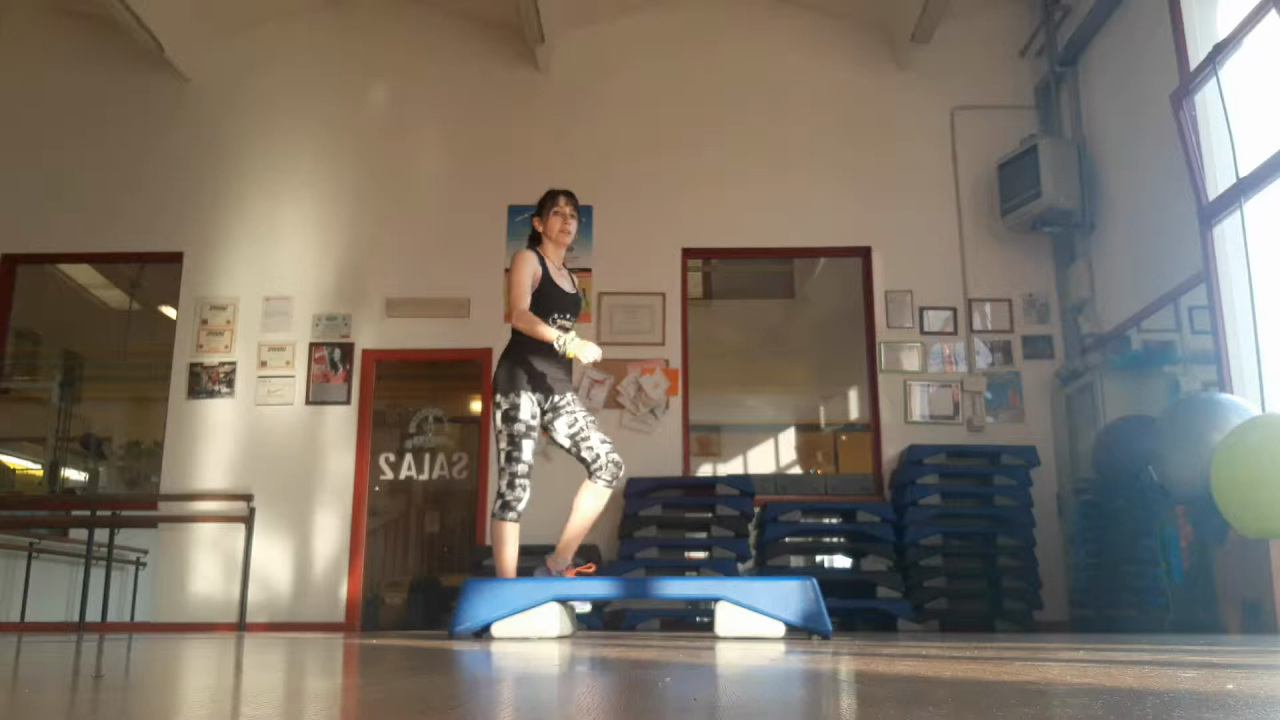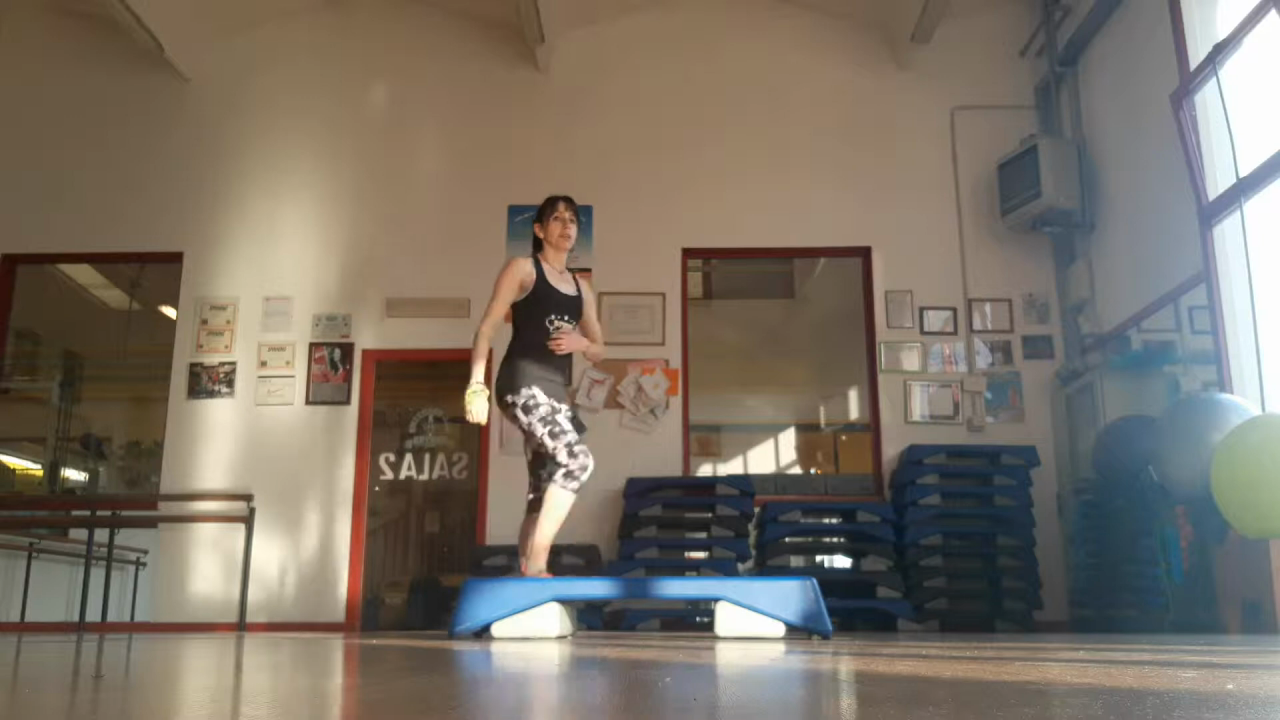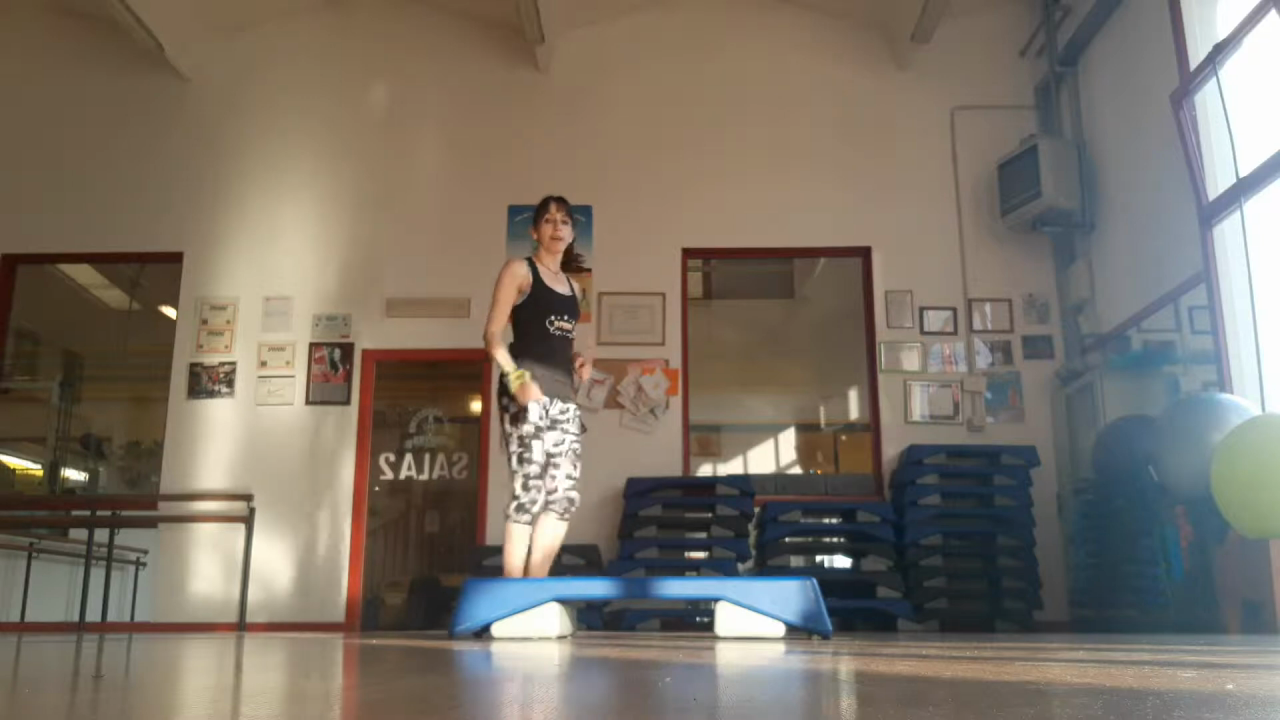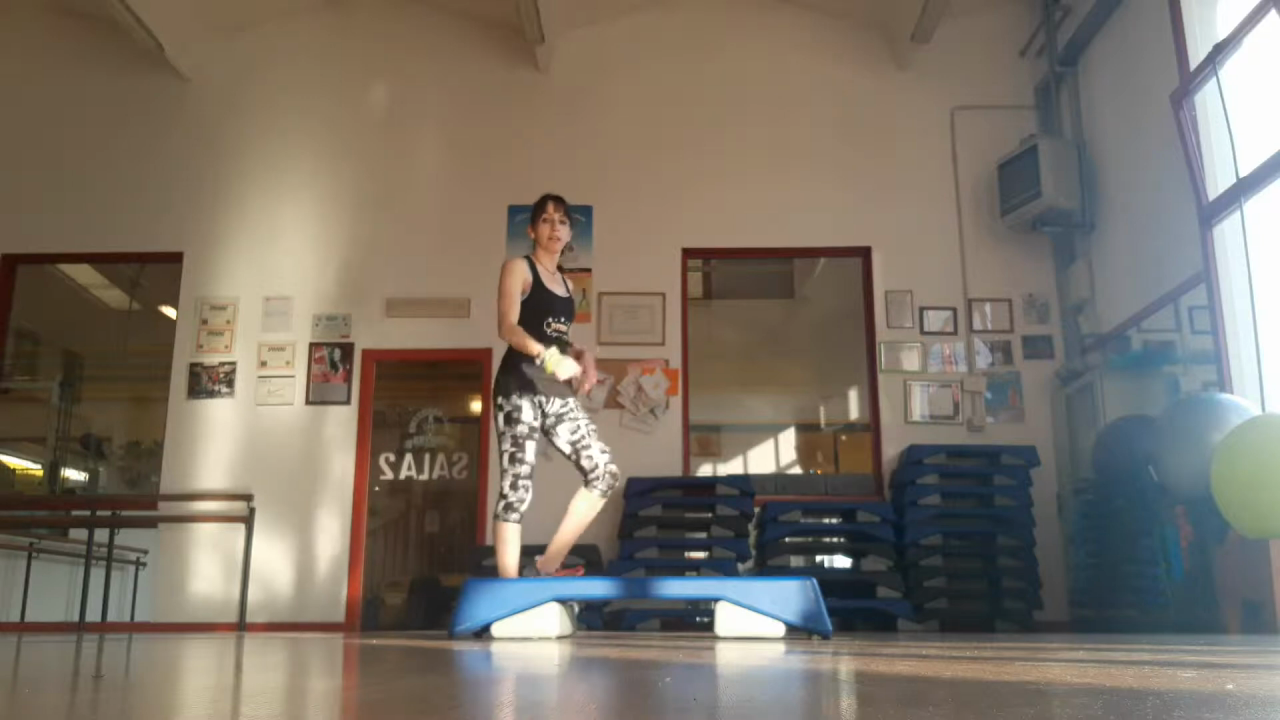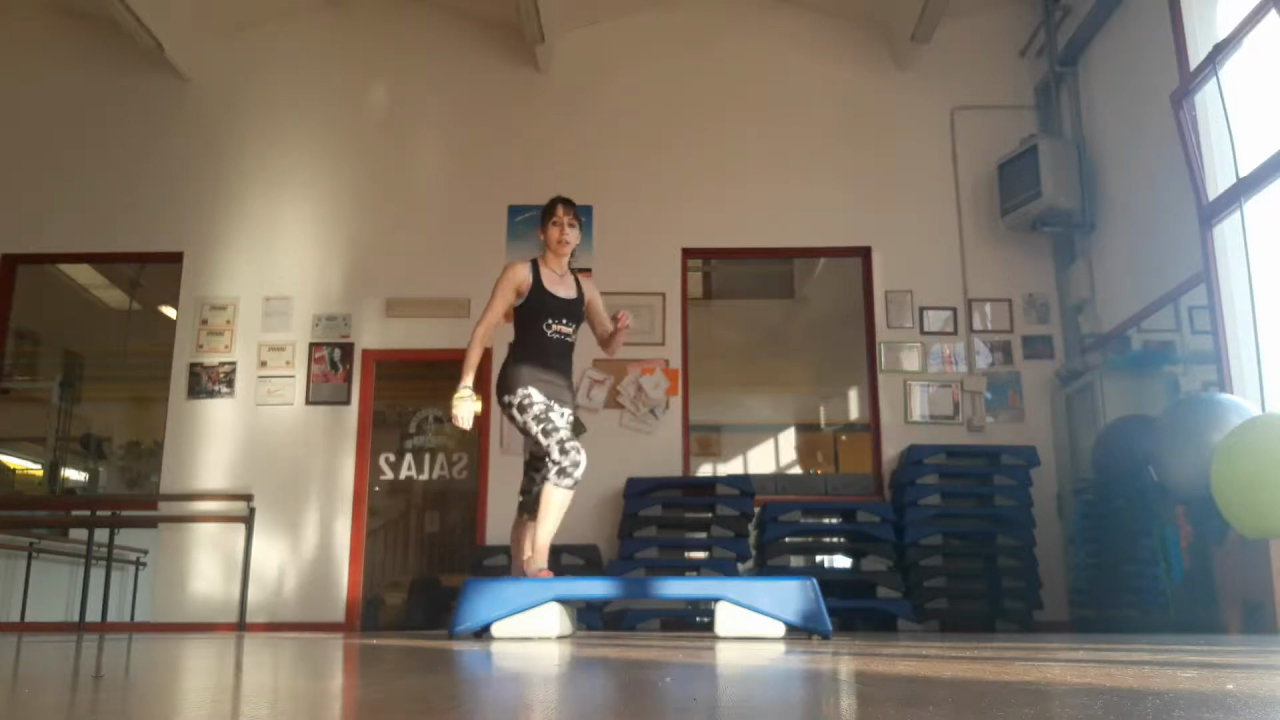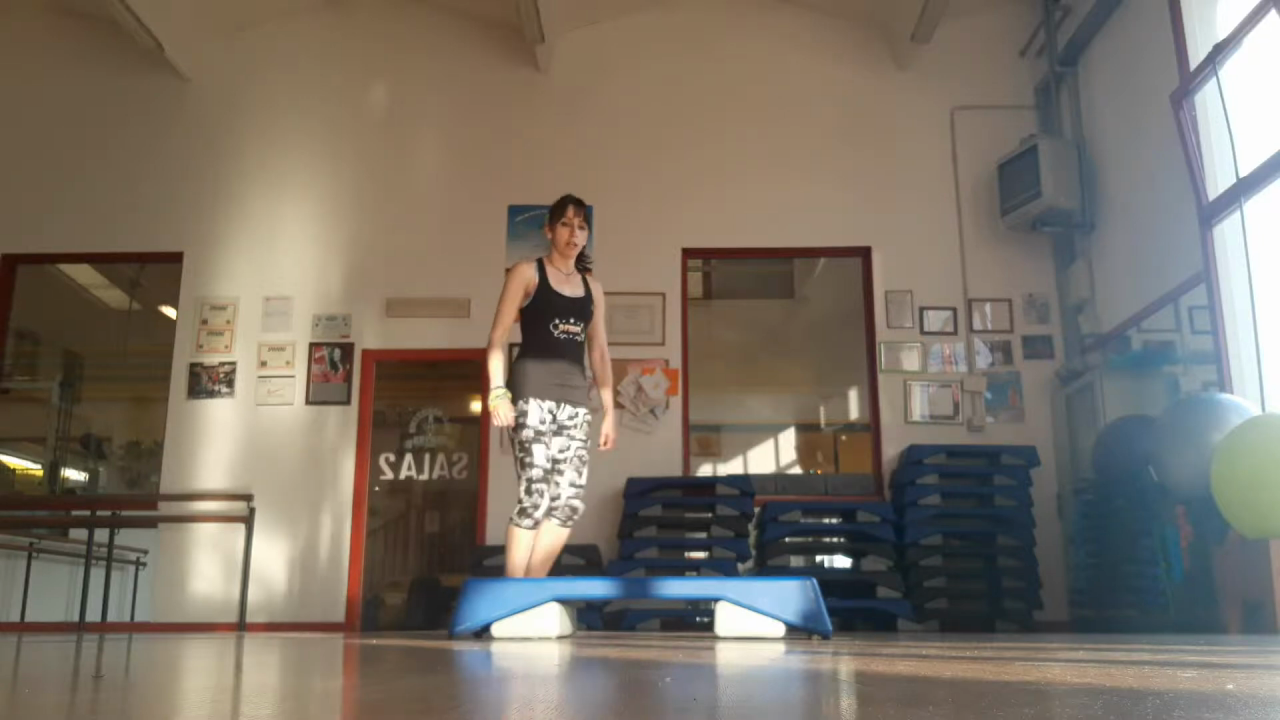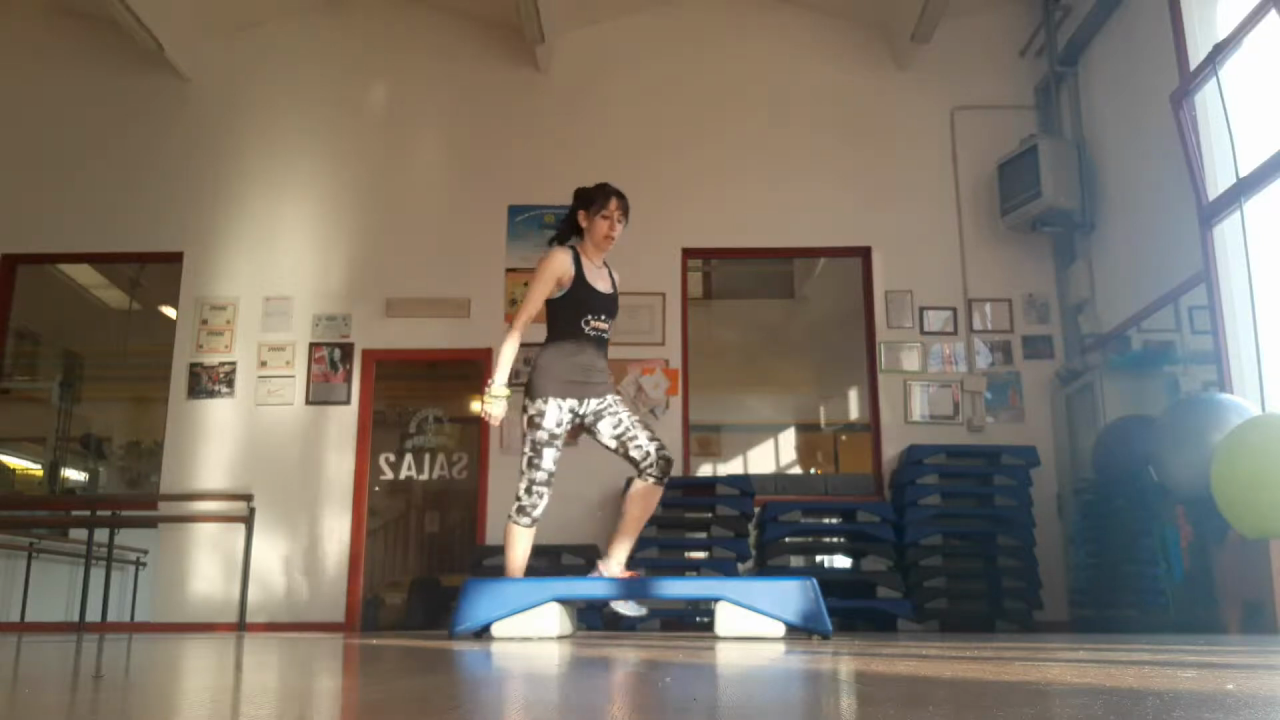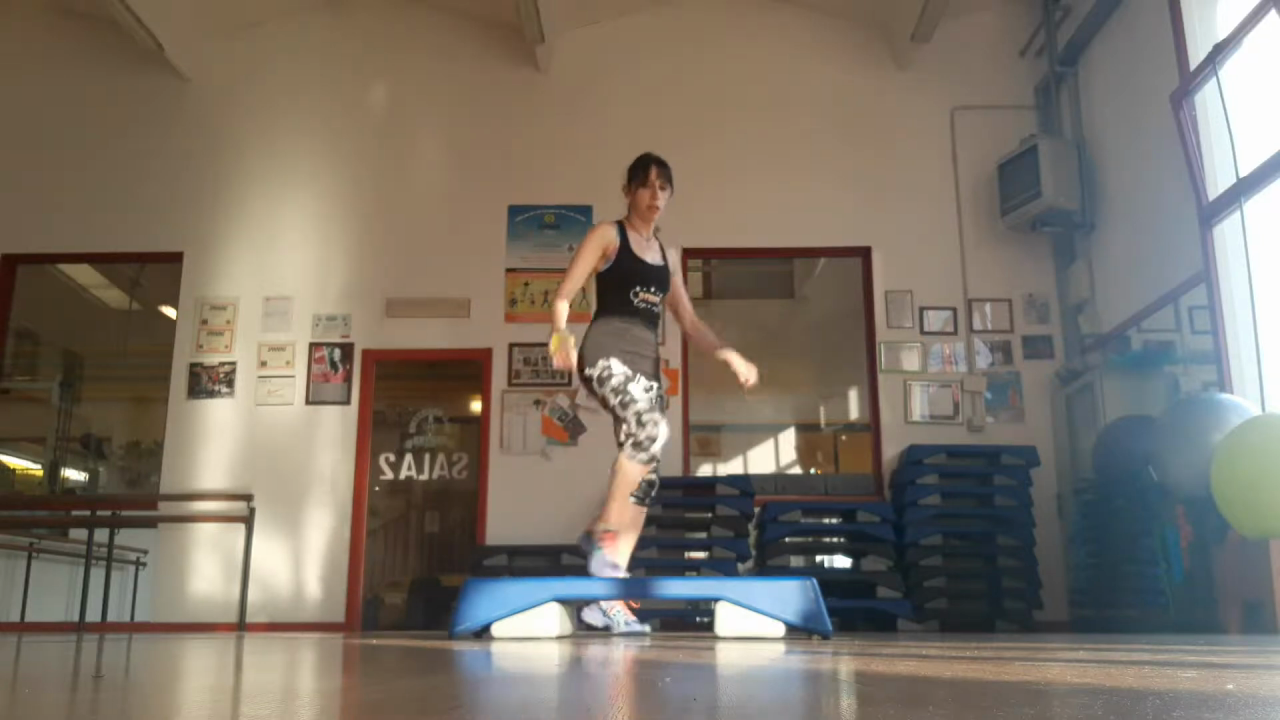
dt=0.3s
person 1, frame 1
left shoulder: (571, 279)
right shoulder: (526, 260)
right elbow: (519, 315)
left wrist: (573, 349)
right wrist: (566, 341)
left hip: (557, 386)
right hip: (520, 382)
left knee: (608, 463)
right knee: (515, 486)
left ankle: (557, 566)
person 1, frame 2
left shoulder: (581, 287)
right shoulder: (522, 268)
left elbow: (598, 350)
right elbow: (487, 327)
left wrist: (580, 343)
right wrist: (476, 385)
left hip: (558, 392)
right hip: (521, 381)
left knee: (545, 492)
right knee: (578, 462)
right ankle: (534, 564)
person 1, frame 3
left shoulder: (571, 286)
right shoulder: (519, 270)
right elbow: (493, 332)
left wrist: (583, 361)
right wrist: (517, 377)
left hip: (562, 393)
right hip: (523, 390)
left knee: (563, 494)
right knee: (528, 492)
person 1, frame 4
left shoulder: (565, 284)
right shoulder: (518, 268)
right elbow: (507, 324)
left wrist: (581, 359)
right wrist: (547, 356)
left hip: (559, 394)
right hip: (523, 388)
left knee: (605, 473)
right knee: (517, 490)
left ankle: (546, 567)
person 1, frame 5
left shoulder: (585, 287)
right shoulder: (520, 273)
left elbow: (608, 345)
right elbow: (482, 332)
left wrist: (620, 328)
right wrist: (465, 389)
left hip: (560, 394)
right hip: (522, 384)
left knee: (534, 494)
right knee: (570, 458)
left ankle: (520, 583)
right ankle: (534, 565)
person 1, frame 6
left shoulder: (592, 288)
right shoulder: (527, 273)
left elbow: (599, 352)
right elbow: (497, 339)
left wrist: (608, 410)
right wrist: (498, 391)
left hip: (574, 397)
right hip: (531, 392)
left knee: (569, 503)
right knee: (533, 495)
person 1, frame 7
left shoulder: (611, 276)
right shoulder: (560, 260)
right elbow: (519, 325)
right wrist: (498, 386)
left hip: (598, 389)
right hip: (554, 385)
left knee: (657, 462)
right knee: (534, 492)
left ankle: (611, 569)
person 1, frame 8
left shoulder: (666, 255)
right shoulder: (607, 236)
left elbow: (690, 322)
right elbow: (564, 294)
left wrist: (729, 355)
right wrist: (561, 331)
left hip: (644, 365)
right hip: (605, 354)
left knee: (644, 478)
right knee: (650, 426)
left ankle: (605, 595)
right ankle: (603, 530)
